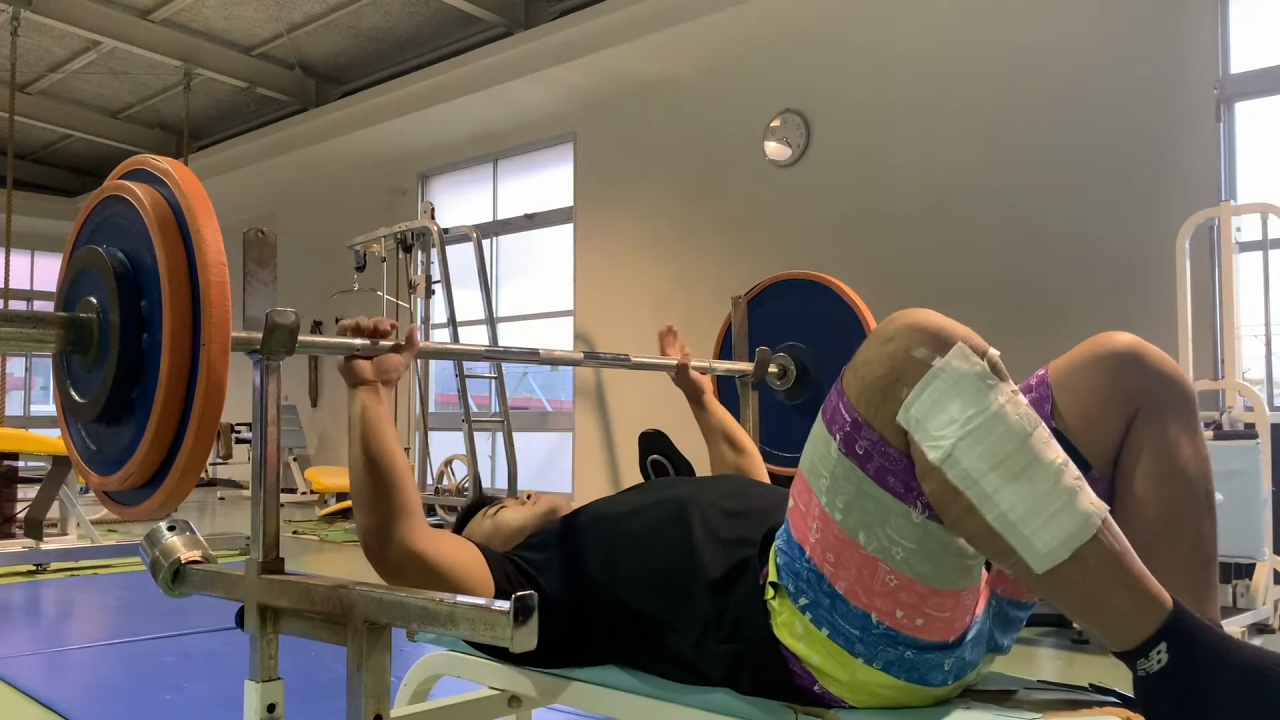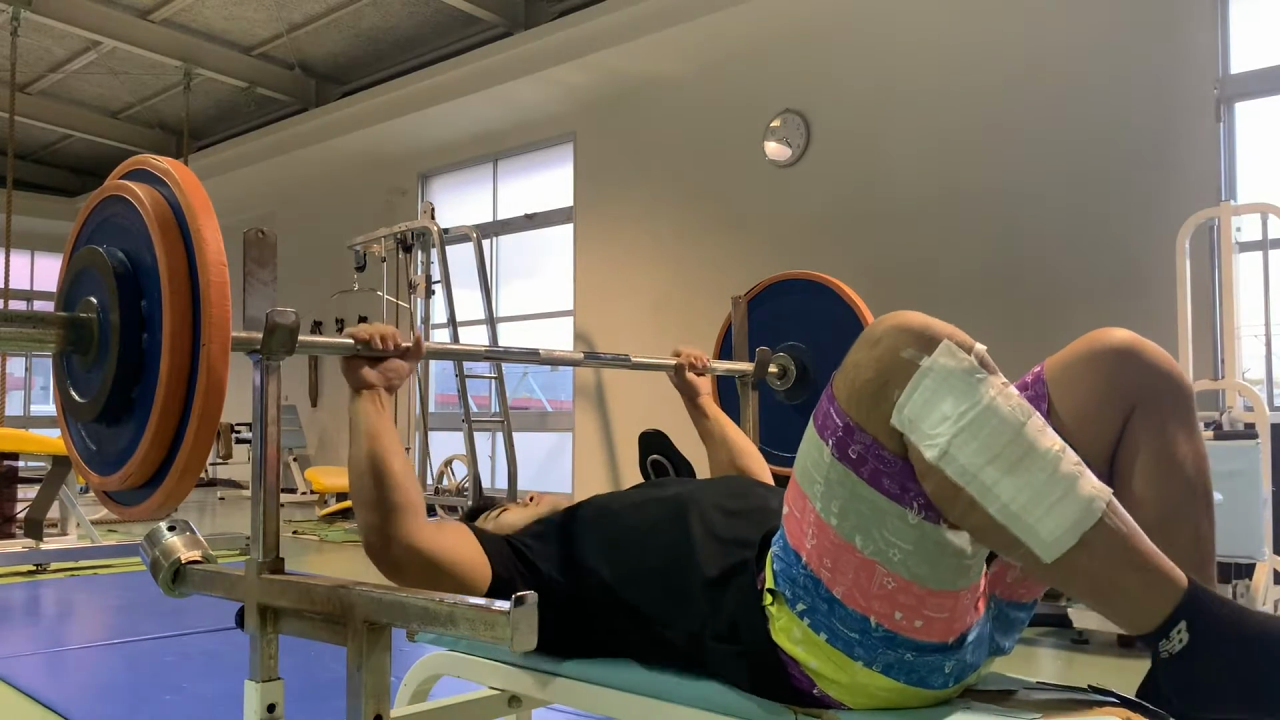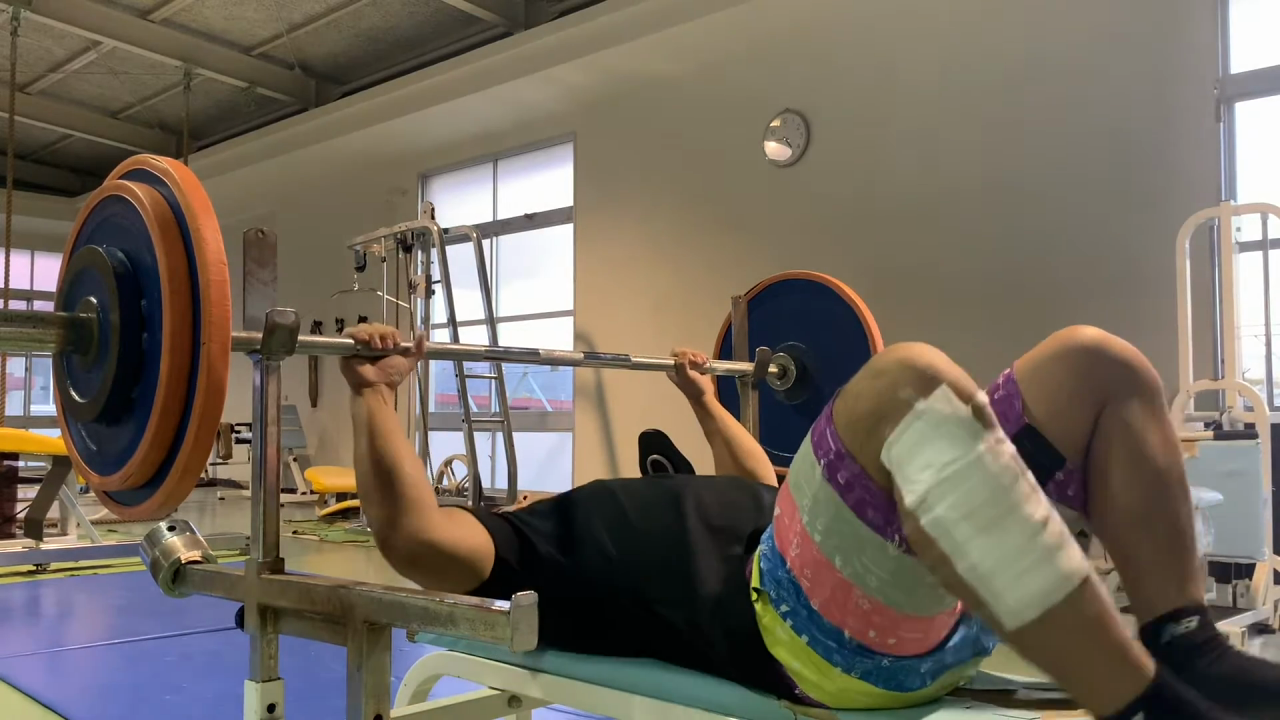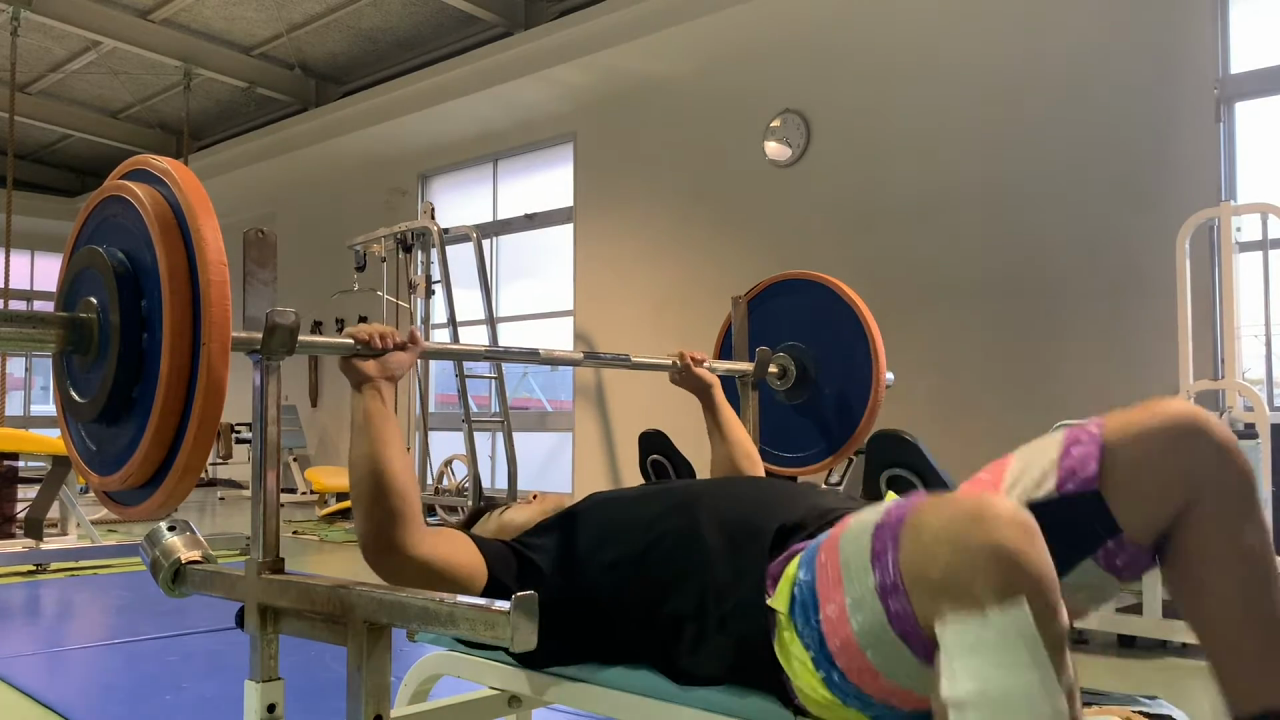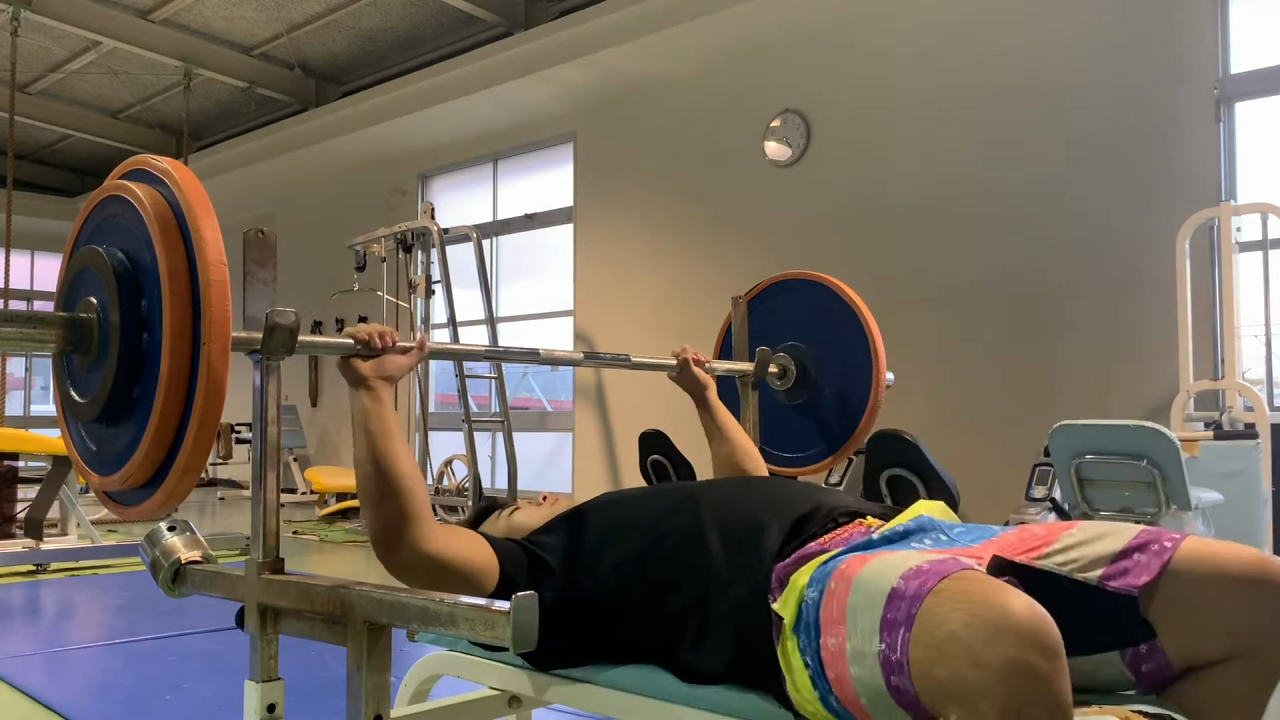
dt=0.3s
person 1, frame 1
left shoulder: (631, 532)
right shoulder: (528, 584)
left elbow: (748, 487)
right elbow: (398, 545)
left wrist: (700, 397)
right wrist: (370, 393)
left hip: (950, 594)
right hip: (835, 621)
left knee: (1130, 371)
right knee: (921, 348)
person 1, frame 2
left shoulder: (634, 536)
right shoulder: (530, 573)
left elbow: (755, 494)
right elbow: (399, 540)
left wrist: (701, 403)
right wrist: (372, 394)
left hip: (950, 596)
right hip: (832, 620)
left knee: (1125, 369)
right knee: (906, 348)
right ankle: (1195, 637)
person 1, frame 3
left shoulder: (626, 520)
right shoulder: (524, 560)
left elbow: (758, 489)
right elbow: (410, 531)
left wrist: (705, 401)
right wrist: (374, 392)
left hip: (934, 592)
right hip: (809, 613)
left knee: (1093, 363)
right knee: (911, 377)
person 1, frame 4
left shoulder: (629, 535)
right shoulder: (529, 574)
right elbow: (397, 544)
left wrist: (713, 398)
right wrist: (373, 390)
left hip: (926, 572)
right hip: (811, 612)
left knee: (1186, 444)
right knee: (986, 546)
person 1, frame 5
left shoulder: (636, 534)
right shoulder: (535, 575)
right elbow: (408, 542)
left wrist: (707, 401)
right wrist: (373, 391)
right hip: (813, 592)
